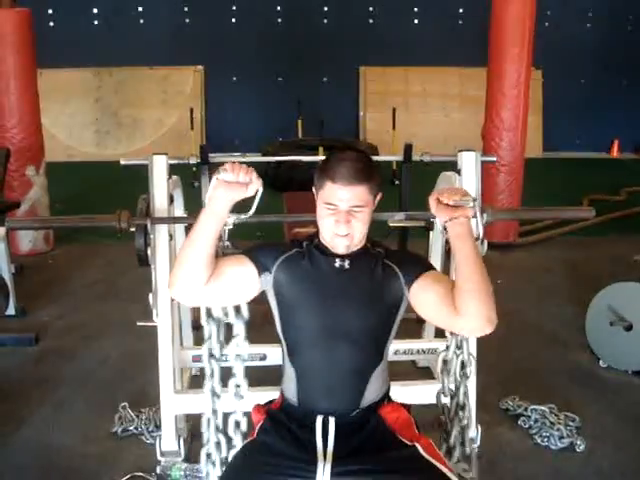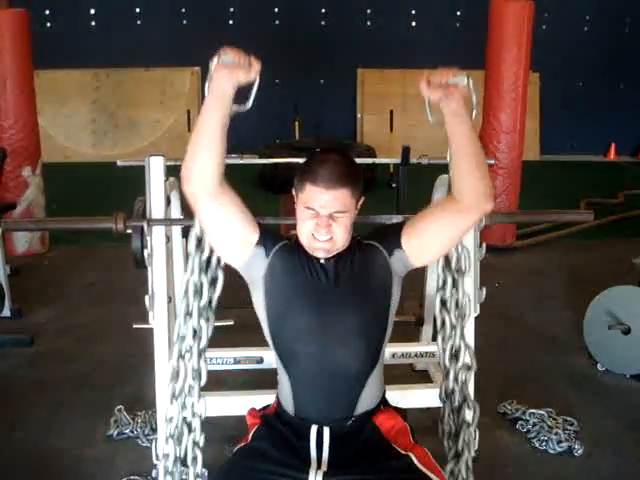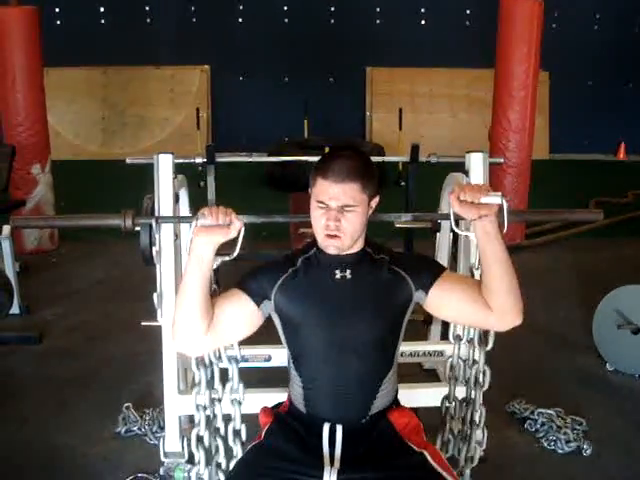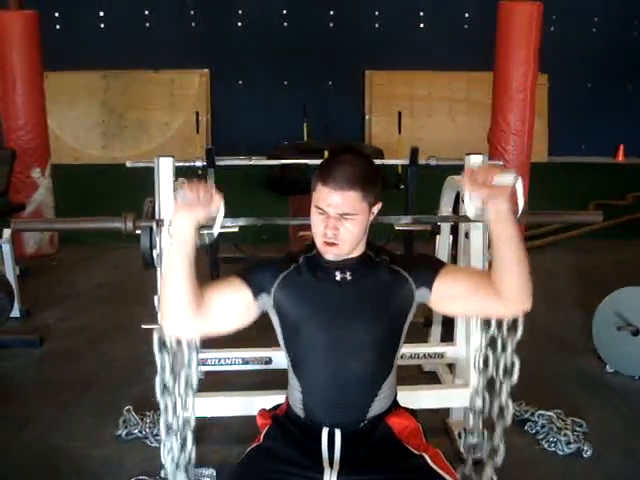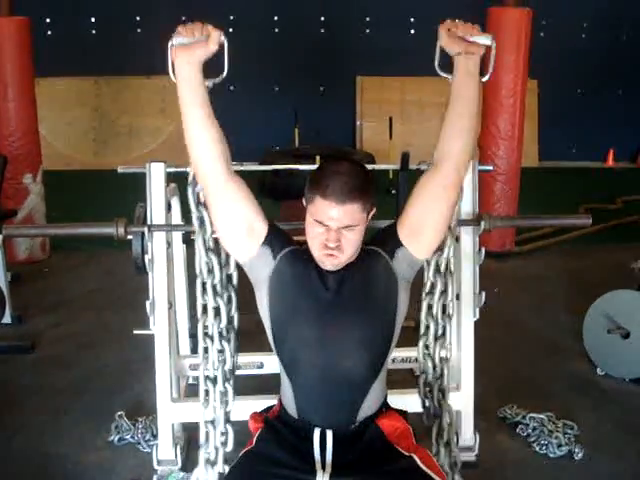
dt=1s
person 1, frame 1
left shoulder: (400, 269)
right shoulder: (279, 261)
left elbow: (476, 322)
right elbow: (188, 289)
left wrist: (458, 225)
right wrist: (219, 202)
left hip: (374, 431)
right hip: (288, 432)
person 1, frame 2
left shoulder: (385, 256)
right shoulder: (266, 257)
left elbow: (473, 202)
right elbow: (201, 187)
left wrist: (454, 108)
right wrist: (221, 88)
left hip: (370, 439)
right hip: (282, 441)
person 1, frame 3
left shoulder: (406, 273)
right shoulder: (278, 278)
left elbow: (504, 315)
right elbow: (192, 340)
left wrist: (485, 224)
right wrist: (203, 247)
left hip: (381, 435)
right hip: (296, 436)
person 1, frame 4
left shoulder: (406, 277)
right shoulder: (277, 279)
left elbow: (512, 299)
right elbow: (182, 322)
left wrist: (499, 210)
right wrist: (184, 226)
left hip: (381, 440)
right hip: (296, 440)
person 1, frame 5
left shoulder: (392, 263)
right shoulder: (273, 263)
left elbow: (449, 168)
right elbow: (216, 173)
left wrist: (466, 61)
right wrist: (189, 66)
left hip: (372, 442)
right hip: (285, 443)
